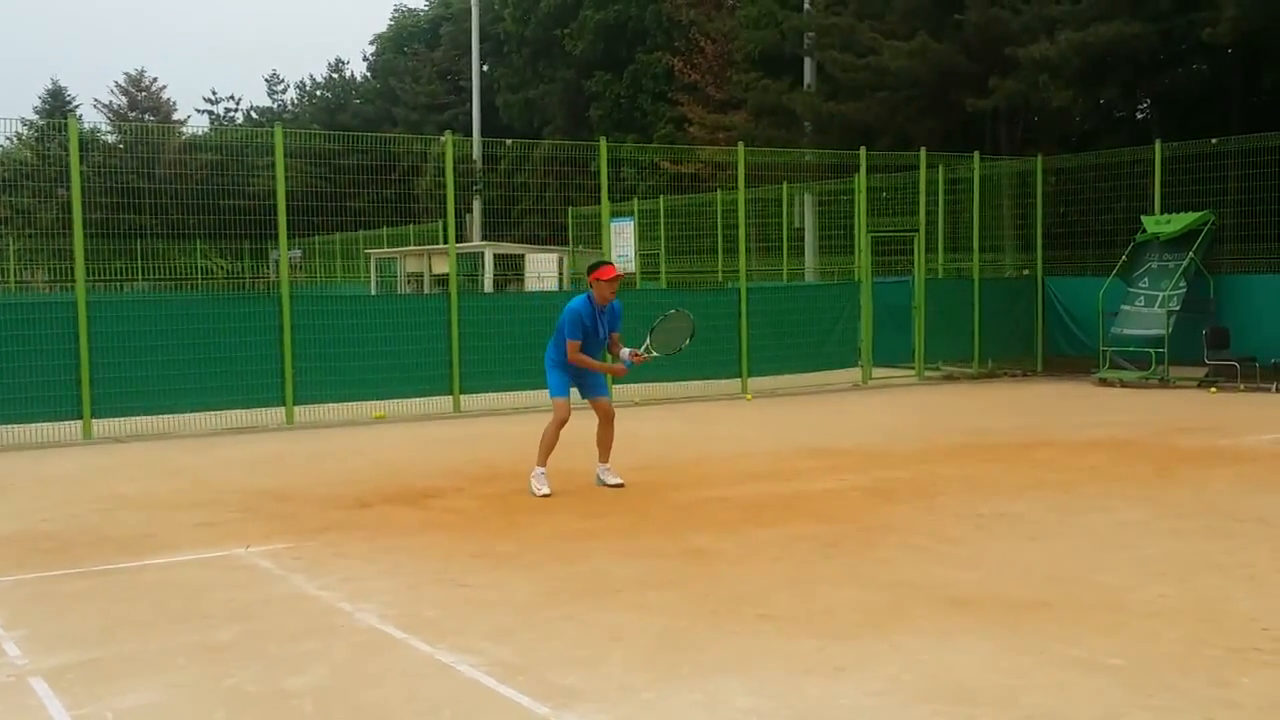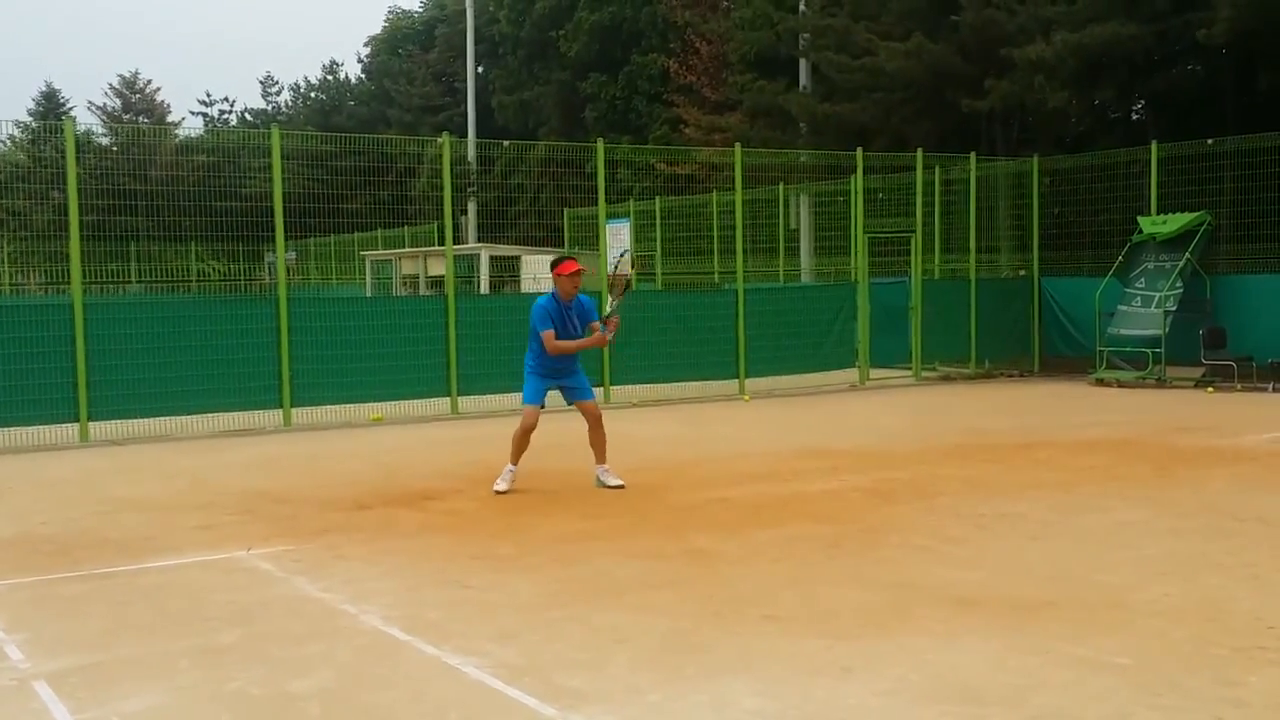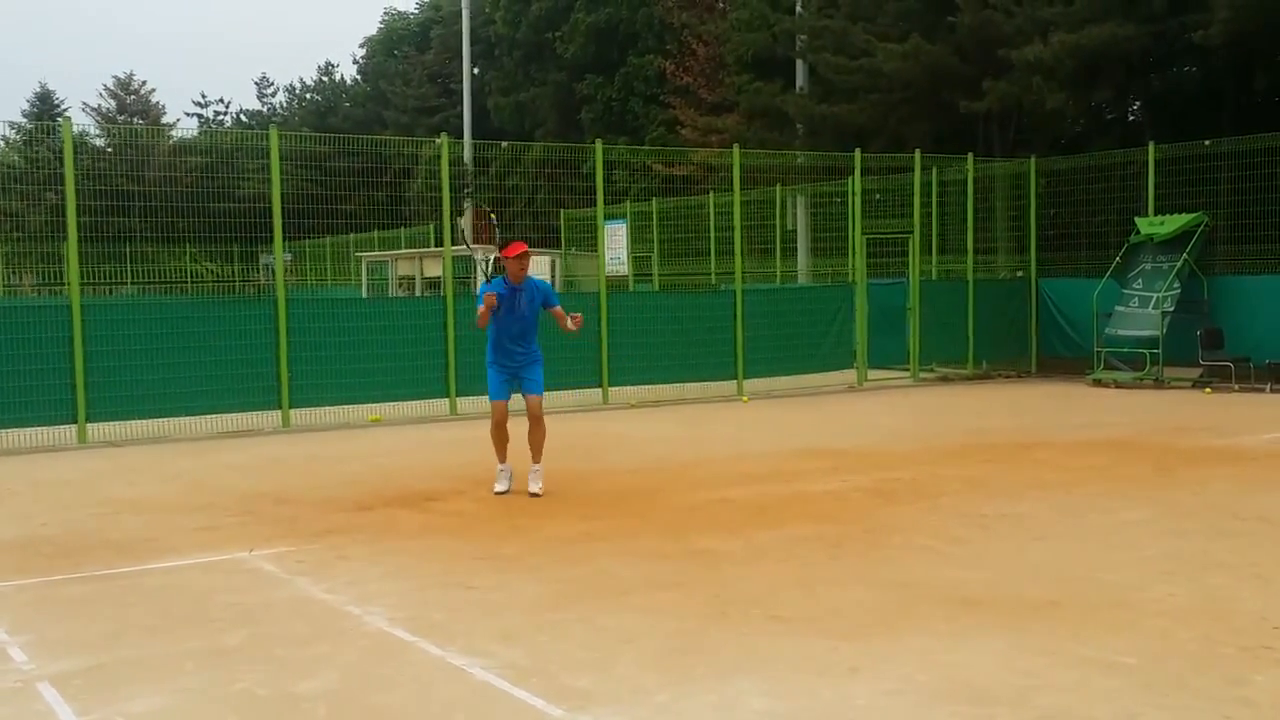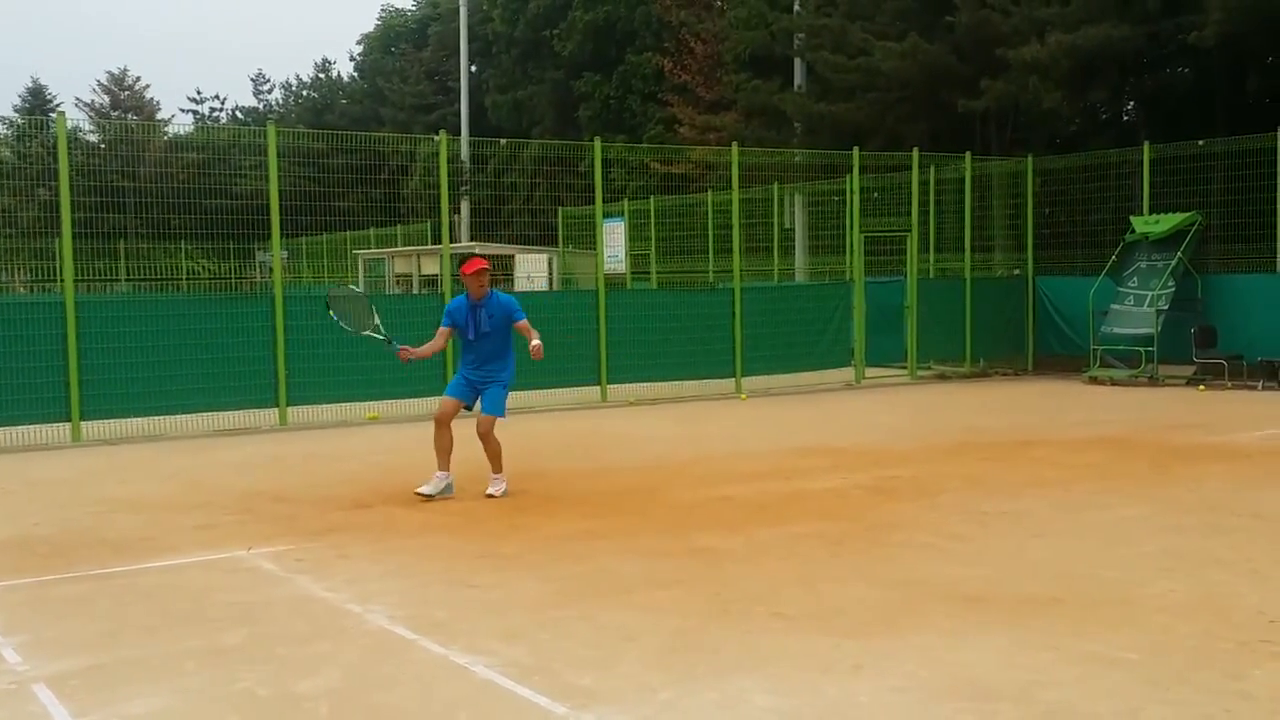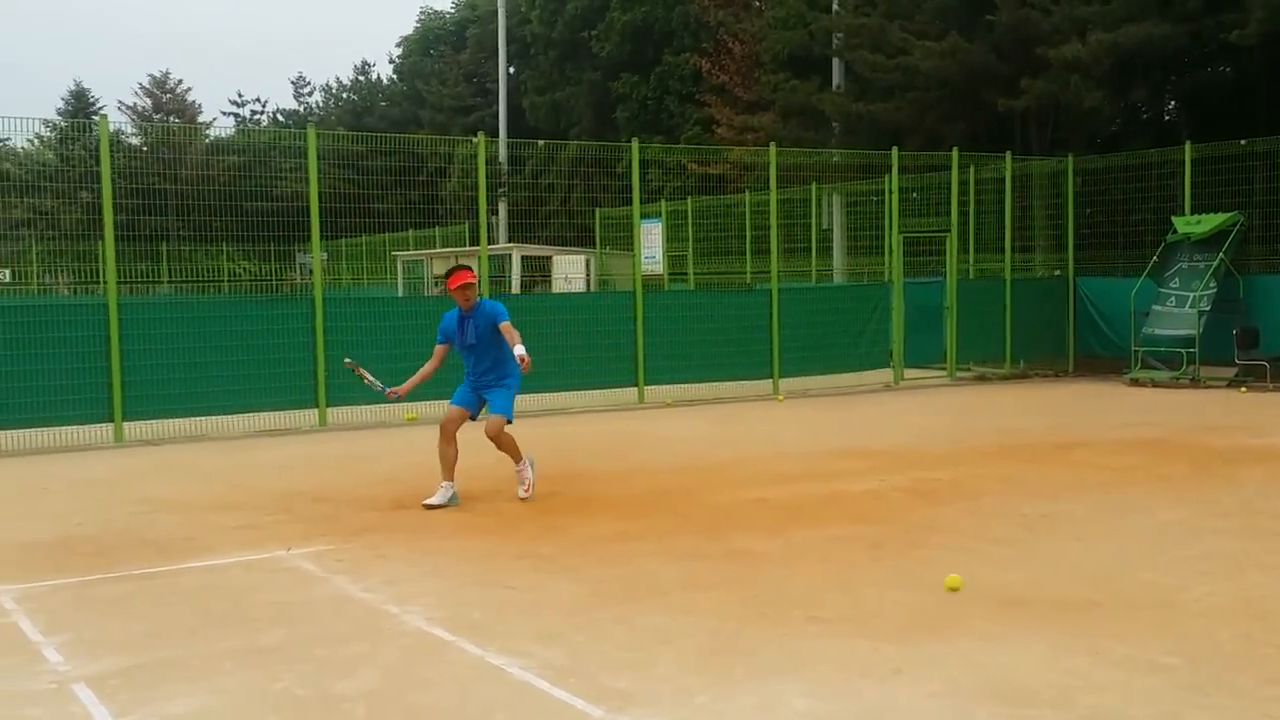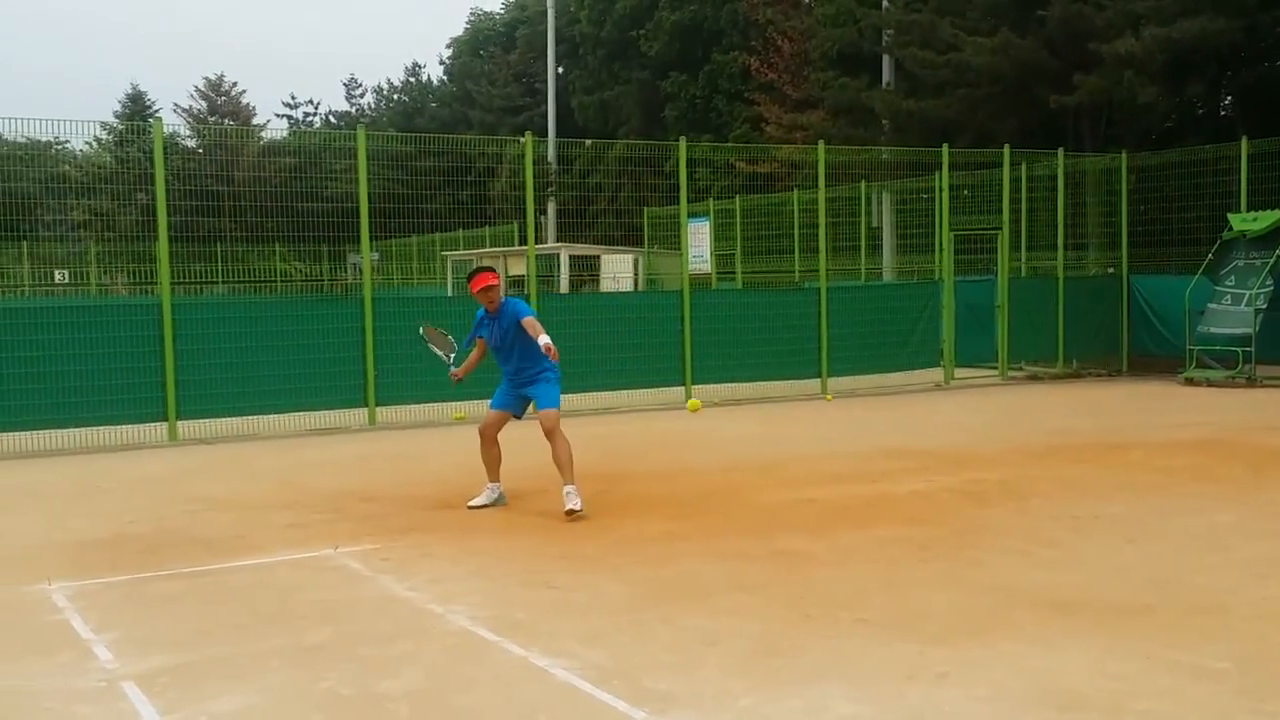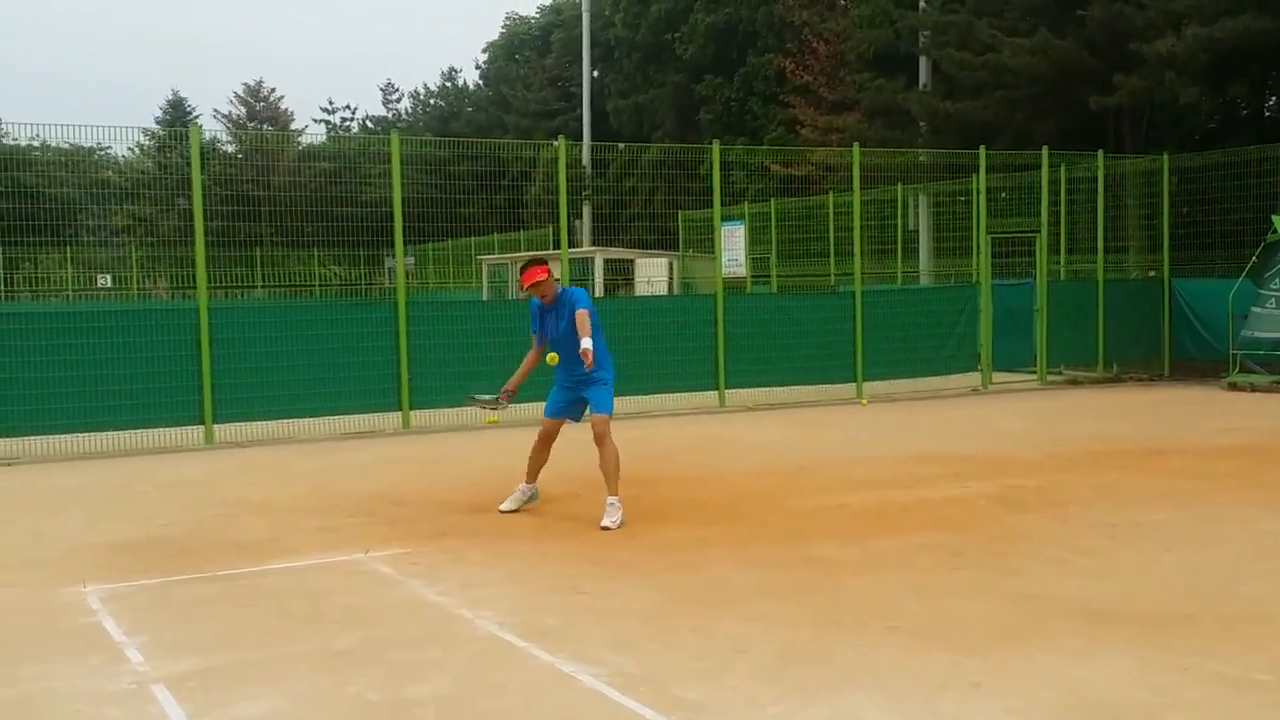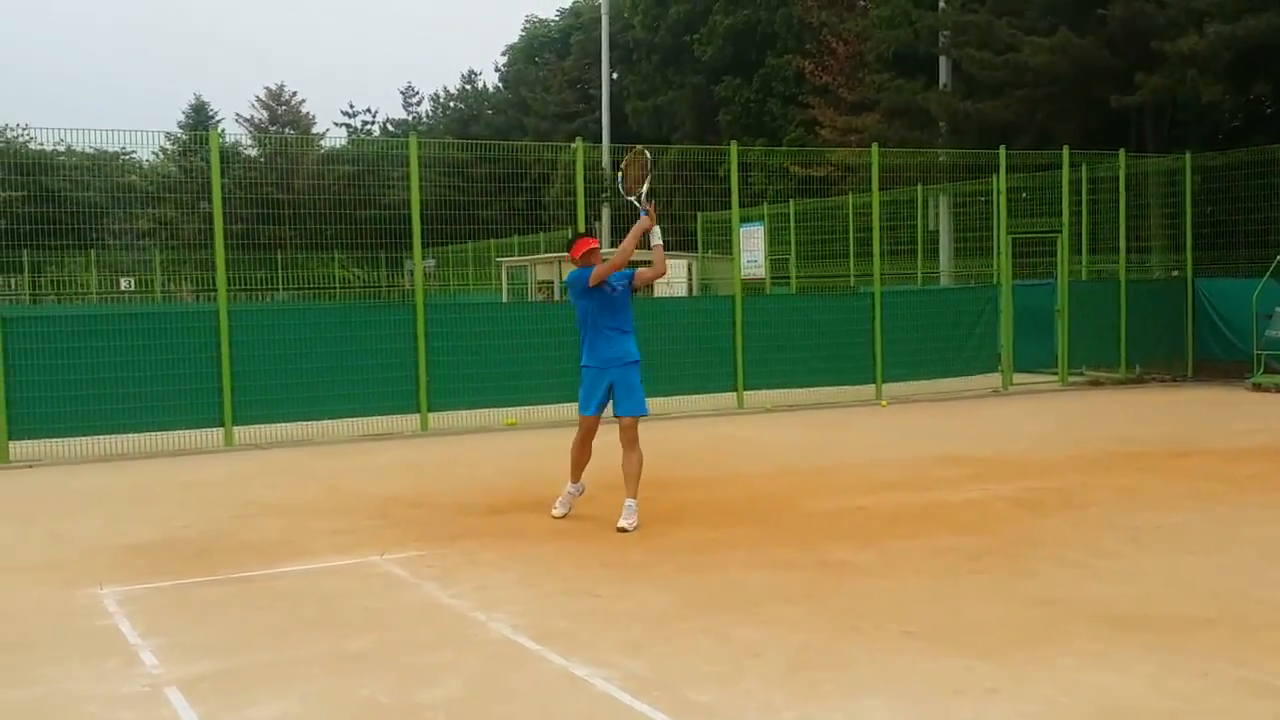
dt=0.3s
person 1, frame 1
left shoulder: (615, 307)
right shoulder: (576, 309)
left elbow: (613, 344)
right elbow: (573, 355)
left wrist: (627, 354)
right wrist: (609, 369)
left hip: (592, 367)
right hip: (561, 364)
left knee: (607, 413)
right knee: (561, 416)
left ankle: (604, 469)
right ankle: (539, 473)
person 1, frame 2
left shoulder: (586, 303)
right shoulder: (543, 306)
left elbow: (597, 337)
right elbow: (552, 347)
left wrist: (608, 331)
right wrist: (589, 342)
left hip: (570, 369)
right hip: (539, 370)
left knee: (594, 415)
right knee: (528, 423)
left ankle: (602, 470)
right ankle: (509, 472)
person 1, frame 3
left shoulder: (541, 287)
right shoulder: (491, 288)
left elbow: (562, 321)
right elbow: (481, 322)
left wrist: (572, 322)
right wrist: (487, 308)
left hip: (530, 360)
right hip: (499, 362)
left knee: (535, 413)
right knee: (499, 418)
left ankle: (535, 471)
right ankle: (504, 469)
person 1, frame 4
left shoulder: (507, 303)
right shoulder: (454, 307)
left elbow: (527, 330)
right elbow: (438, 343)
left wrist: (534, 342)
right wrist: (415, 353)
left hip: (498, 376)
right hip: (467, 373)
left knee: (484, 430)
right knee: (442, 417)
left ankle: (498, 478)
right ankle: (442, 479)
person 1, frame 5
left shoulder: (493, 309)
right shoulder: (449, 321)
left elbow: (510, 331)
right elbow: (435, 362)
left wrist: (520, 351)
right wrist: (405, 388)
left hip: (503, 380)
right hip: (473, 382)
left knee: (494, 431)
right knee: (447, 426)
left ankle: (522, 463)
right ankle: (447, 489)
person 1, frame 6
left shoulder: (516, 307)
right shoulder: (482, 316)
left elbow: (532, 325)
right elbow: (480, 347)
left wrist: (544, 340)
right wrist: (462, 370)
left hip: (542, 375)
right hip: (512, 381)
left knee: (551, 427)
right knee: (486, 430)
left ankle: (570, 493)
right ankle: (494, 490)
person 1, frame 7
left shoulder: (576, 295)
right shoulder: (537, 308)
left elbow: (583, 320)
right elbow: (537, 350)
left wrist: (586, 344)
right wrist: (514, 383)
left hip: (597, 376)
right hip: (566, 380)
left knee: (601, 432)
right knee: (545, 435)
left ankle: (613, 504)
right ankle: (528, 489)
person 1, frame 8
left shoulder: (622, 279)
right shoulder: (577, 280)
left elbow: (658, 270)
right elbow: (615, 262)
left wrist: (653, 228)
right wrist: (638, 230)
left hip: (627, 364)
right hip: (594, 366)
left knee: (629, 435)
right knee: (585, 433)
left ankle: (630, 506)
right ankle: (573, 487)
